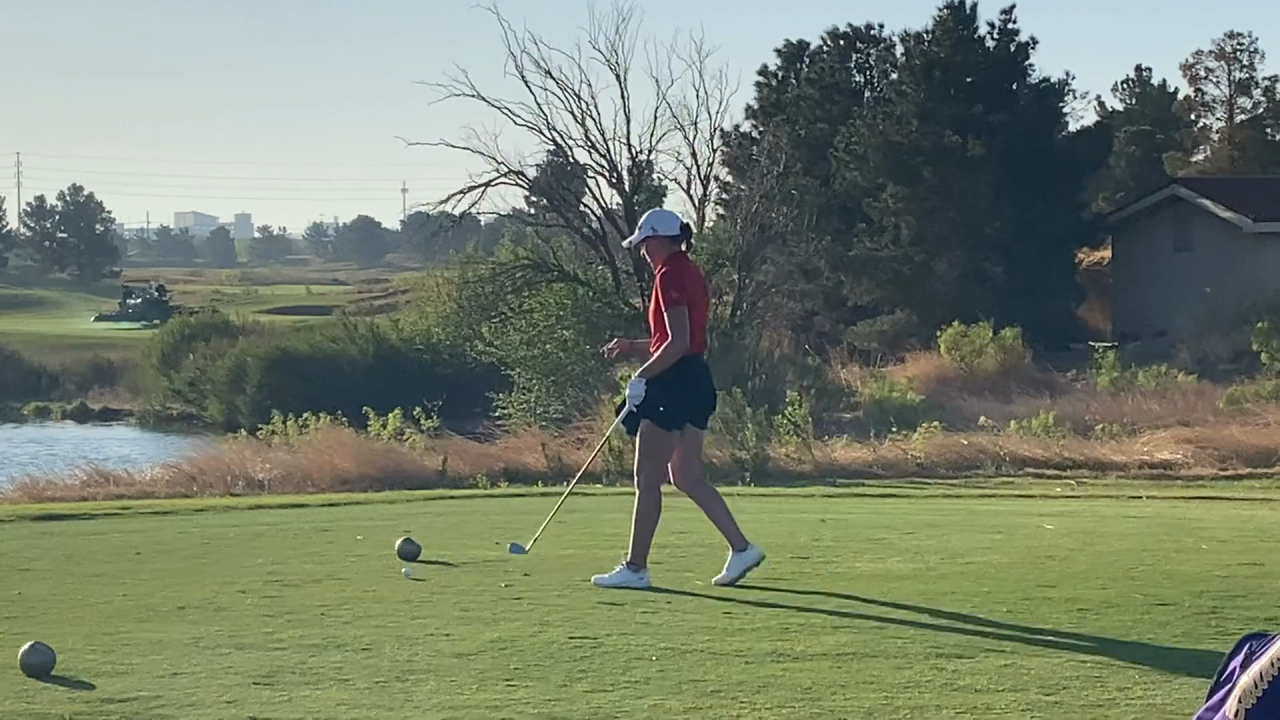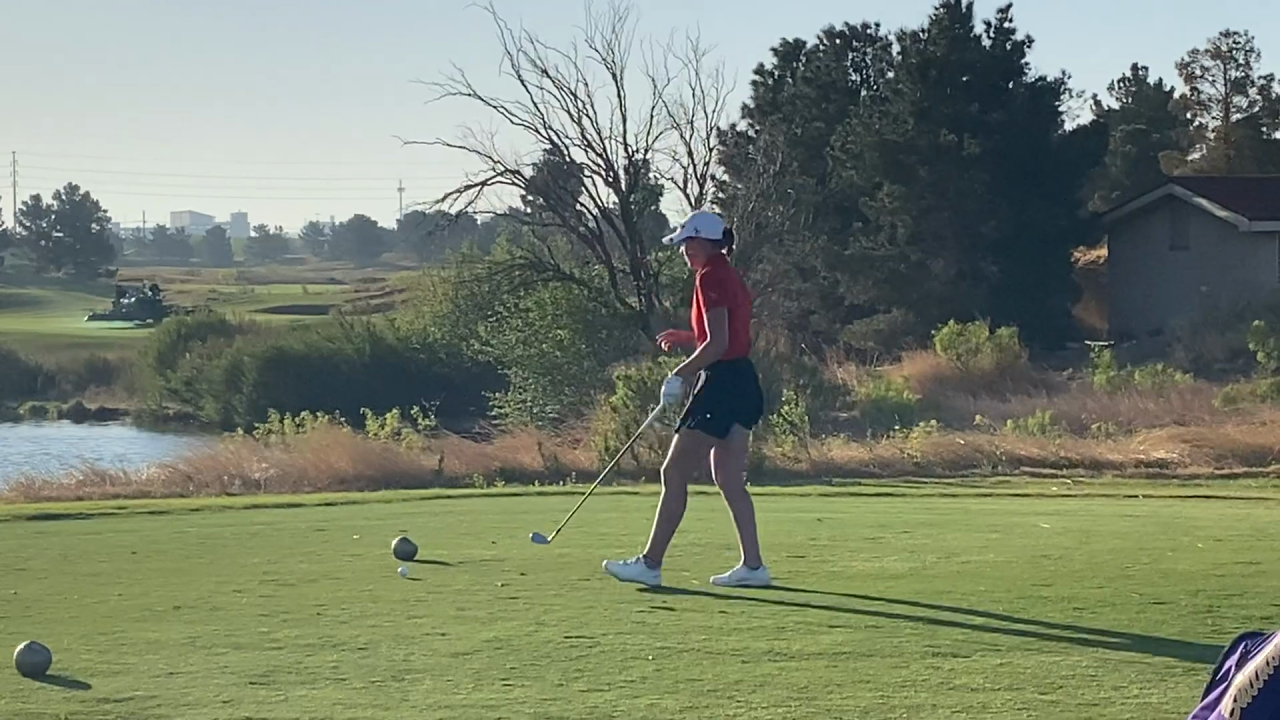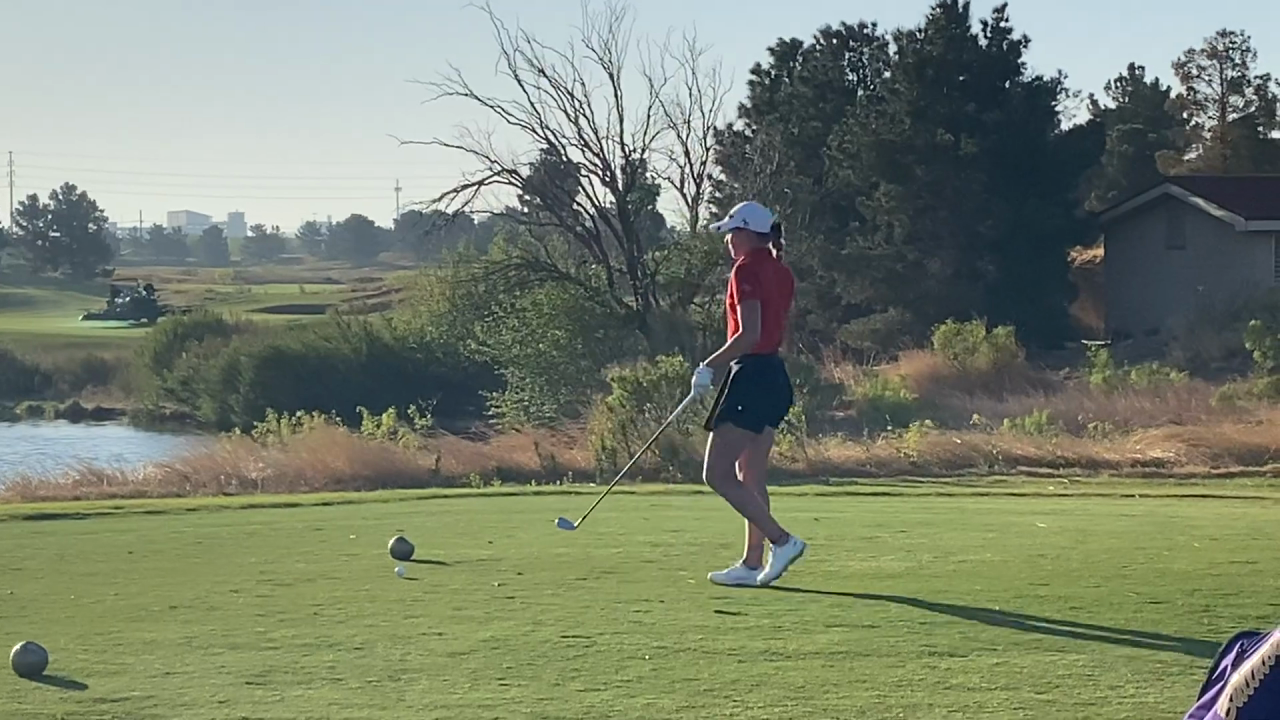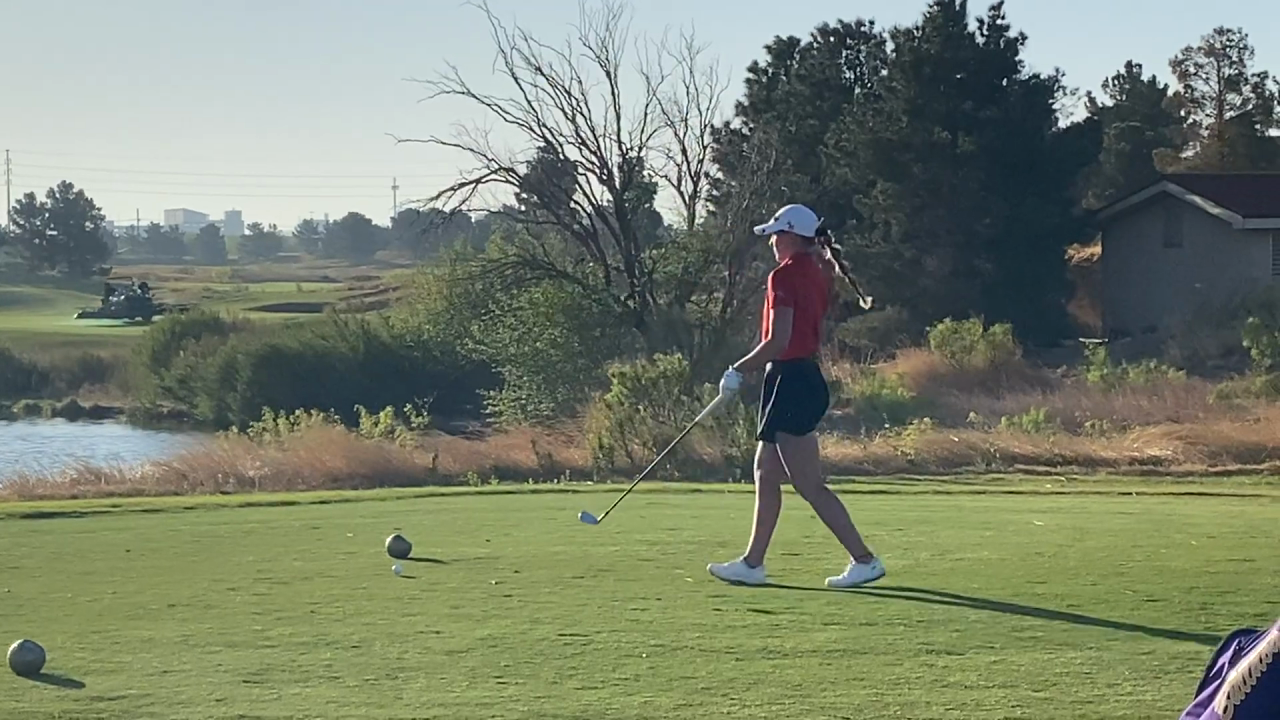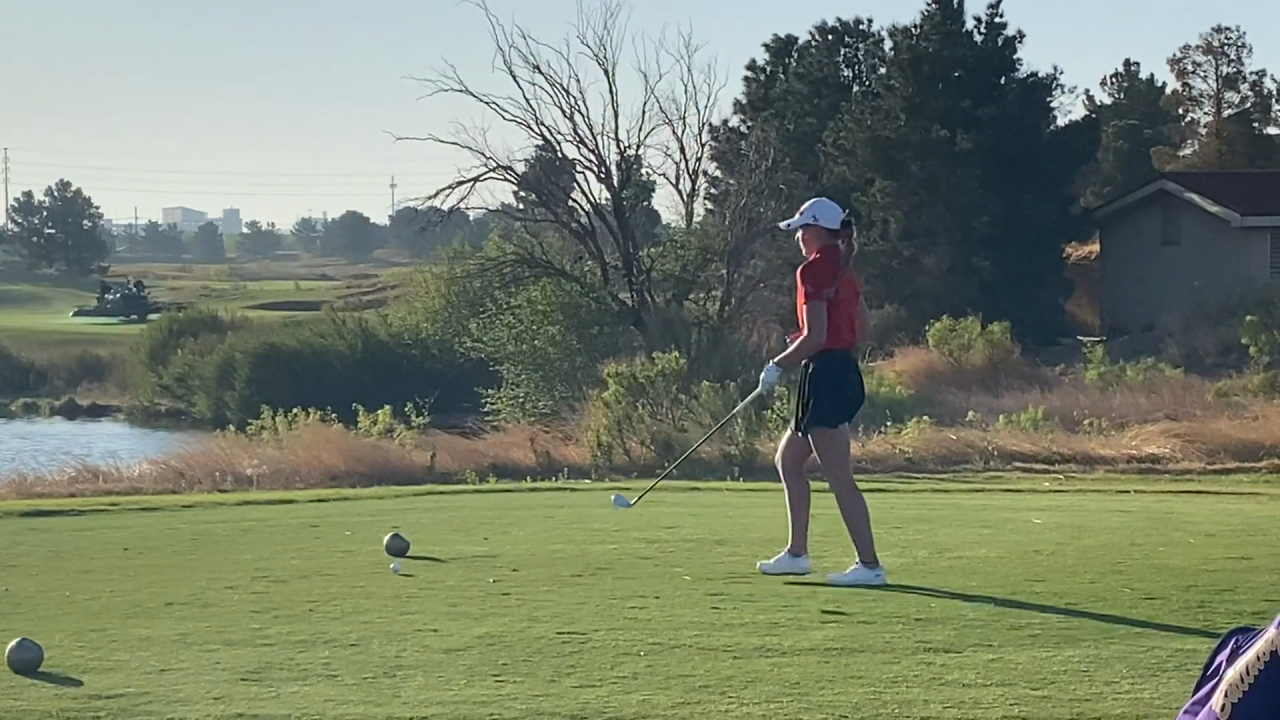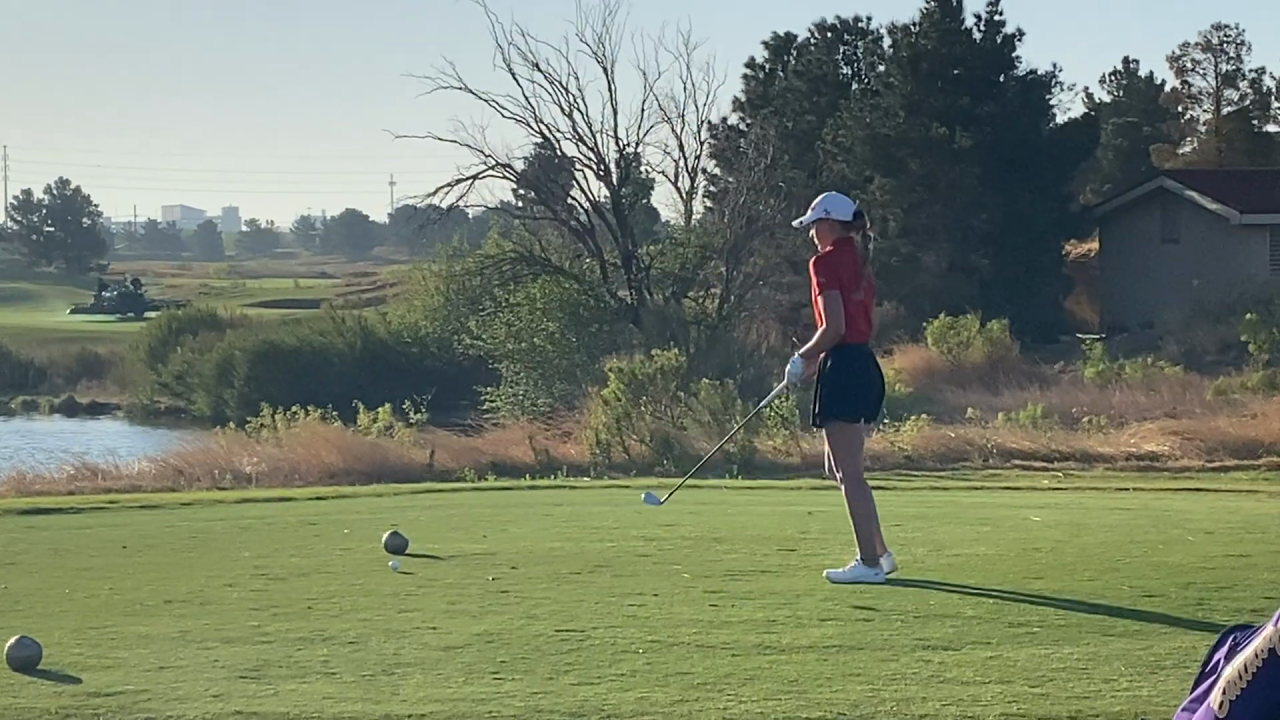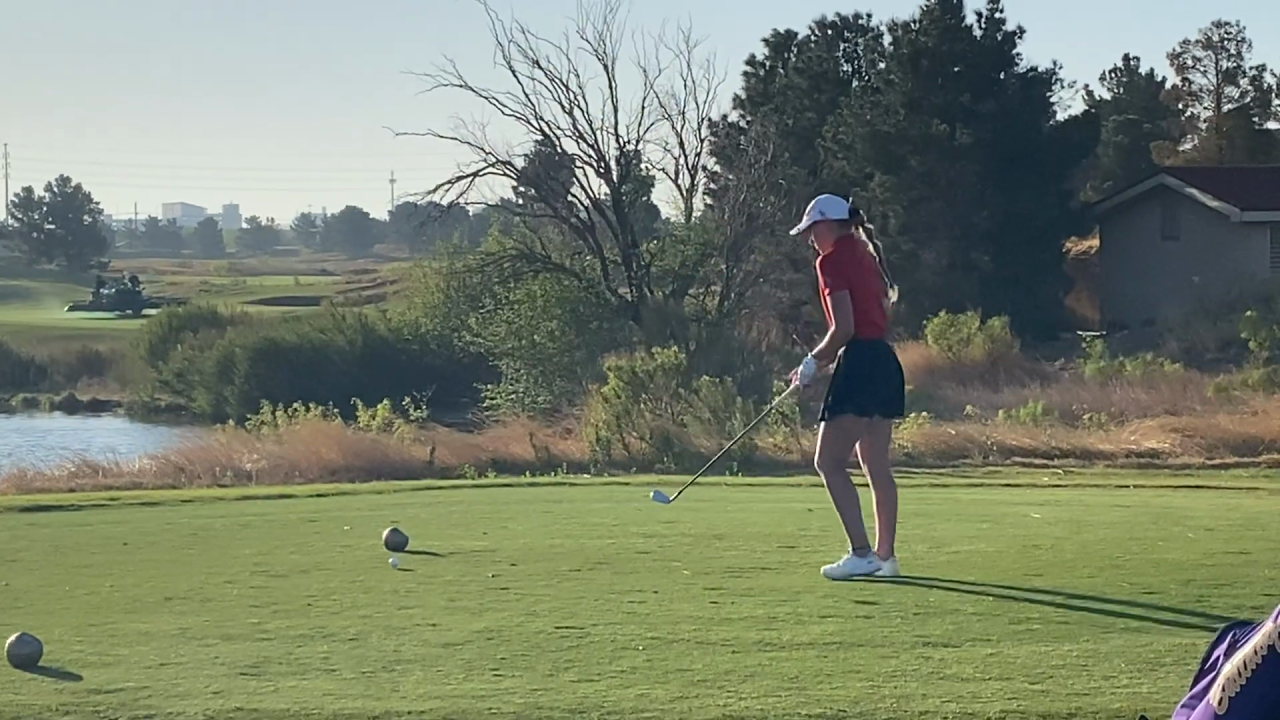
dt=0.2s
person 1, frame 1
left shoulder: (669, 275)
right shoulder: (691, 273)
left elbow: (677, 342)
left wrist: (640, 377)
right wrist: (631, 345)
left hip: (674, 382)
right hip: (695, 379)
left knee: (647, 479)
right knee: (687, 477)
left ankle: (634, 568)
right ankle: (742, 548)
person 1, frame 2
left shoulder: (710, 277)
right shoulder: (731, 276)
left elbow: (717, 343)
left wrist: (678, 376)
right wrist: (688, 337)
left hip: (722, 384)
right hip: (741, 382)
left knee: (674, 475)
right knee: (730, 480)
left ankle: (649, 563)
right ankle: (752, 565)
person 1, frame 3
left shoulder: (746, 268)
right shoulder: (780, 271)
left elbow: (749, 335)
left wrist: (708, 367)
left hip: (750, 379)
right hip: (773, 376)
left knee: (718, 473)
right knee: (748, 476)
left ankle: (782, 540)
right ankle: (753, 563)
person 1, frame 4
left shoulder: (784, 275)
right shoulder: (819, 275)
left elbow: (777, 342)
left wrist: (737, 370)
left hip: (790, 381)
right hip: (808, 379)
left knee: (809, 483)
right knee: (766, 473)
left ankle: (864, 559)
right ankle: (752, 562)
person 1, frame 5
left shoulder: (812, 270)
right shoulder: (844, 270)
left elbow: (814, 337)
right elbow: (862, 330)
left wrist: (776, 366)
left hip: (825, 374)
right hip: (843, 371)
left knee: (838, 477)
right knee: (788, 460)
left ankle: (869, 565)
right ankle: (796, 552)
person 1, frame 6
left shoulder: (826, 262)
right shoulder: (858, 263)
left elbow: (833, 328)
left wrist: (801, 359)
right wrist: (816, 359)
left hip: (843, 368)
right hip: (864, 365)
left knee: (848, 472)
right knee: (845, 468)
left ankle: (869, 562)
right ankle: (878, 553)
person 1, frame 7
left shoulder: (832, 260)
right shoulder: (864, 257)
left elbow: (844, 328)
left wrist: (813, 360)
right wrist: (819, 362)
left hip: (860, 365)
right hip: (883, 361)
left knee: (829, 461)
right knee: (877, 467)
left ankle: (861, 552)
right ankle: (884, 556)
